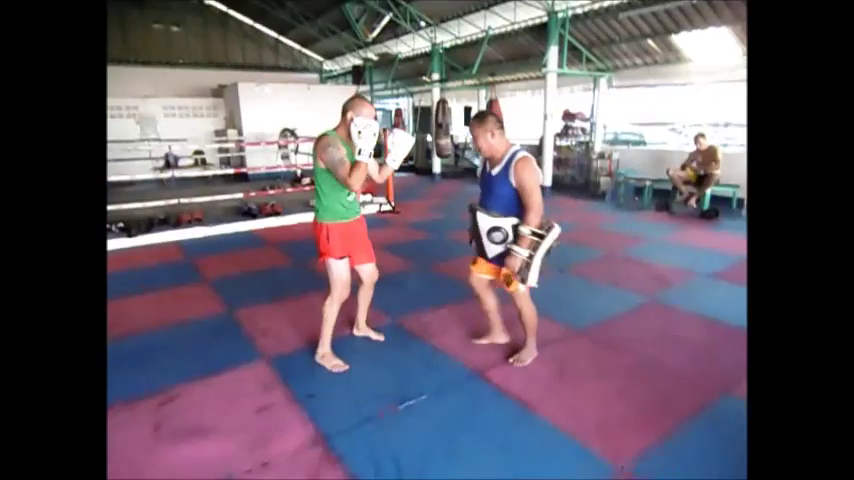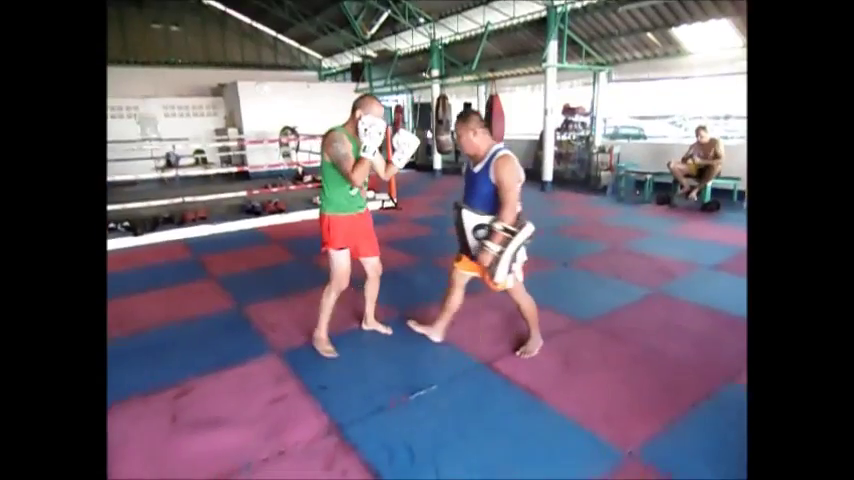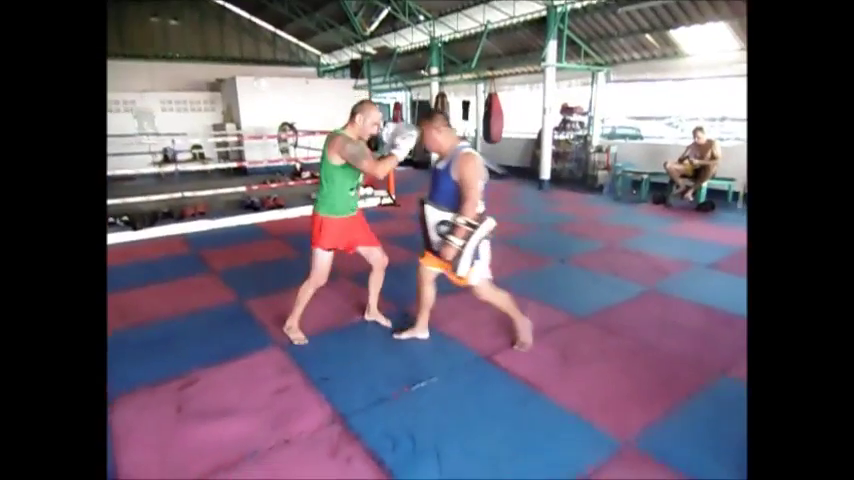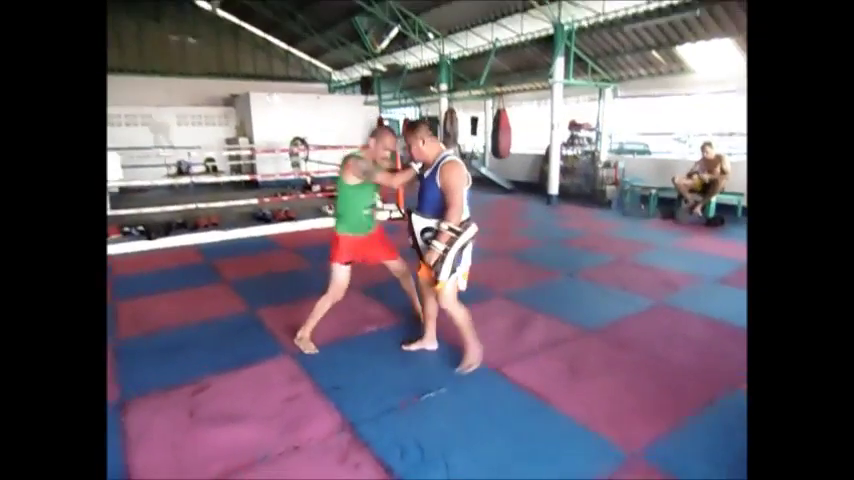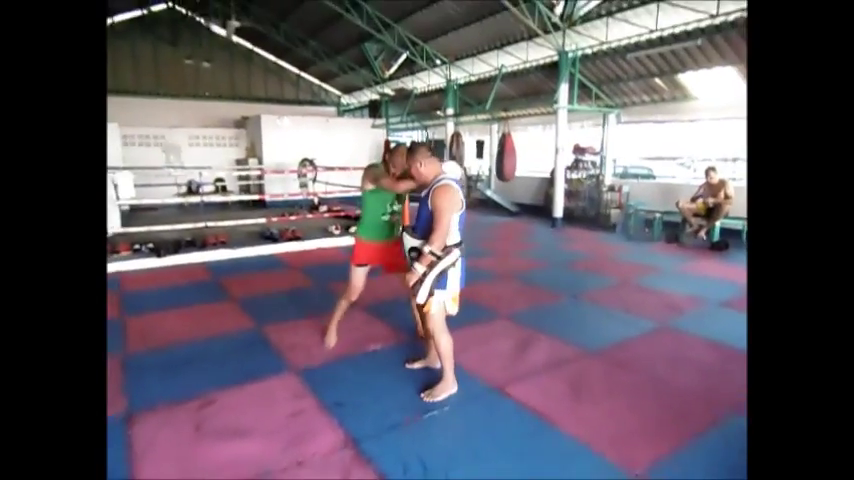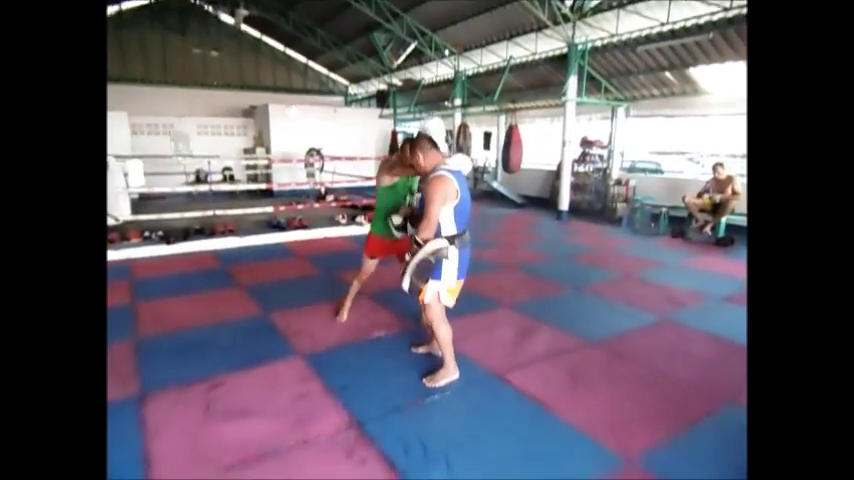
dt=0.2s
person 1, frame 1
left shoulder: (521, 164)
right shoulder: (488, 162)
left elbow: (535, 211)
left wrist: (519, 252)
left hip: (517, 242)
left knee: (519, 297)
right knee: (477, 280)
left ankle: (530, 346)
right ankle: (497, 331)
person 1, frame 2
left shoulder: (503, 162)
right shoulder: (472, 160)
left elbow: (509, 209)
left wrist: (491, 248)
left hip: (500, 240)
left knee: (516, 293)
right knee: (457, 279)
left ankle: (535, 336)
right ankle: (438, 329)
person 1, frame 3
left shoulder: (466, 159)
right shoulder: (443, 158)
left elbow: (471, 205)
left wrist: (454, 243)
left hip: (466, 236)
left knee: (483, 291)
right knee: (425, 275)
left ankle: (521, 322)
right ankle: (421, 327)
person 1, frame 4
left shoulder: (451, 167)
right shoulder: (431, 166)
left elbow: (455, 211)
left wrist: (437, 248)
right hip: (434, 242)
left knee: (446, 301)
right knee: (426, 289)
left ankle: (473, 346)
right ankle: (429, 338)
person 1, frame 5
left shoulder: (444, 190)
right shoulder: (434, 186)
left elbow: (440, 235)
left wrist: (418, 268)
right wrist: (420, 263)
left hip: (442, 267)
right hip: (433, 264)
left knee: (435, 323)
right knee: (426, 312)
left ankle: (449, 380)
right ankle: (432, 358)
person 1, frame 6
left shoulder: (437, 181)
right shoulder: (451, 174)
left elbow: (428, 226)
left wrist: (412, 254)
left hip: (444, 256)
right hip: (447, 252)
left knee: (434, 312)
right knee: (429, 303)
left ankle: (450, 367)
right ankle: (435, 344)
person 2, frame 1
left shoulder: (356, 143)
right shoulder: (328, 143)
left elbow: (379, 177)
right elbow: (355, 184)
left wrist: (396, 155)
right wrist: (366, 149)
left hip: (354, 222)
right hip: (331, 227)
left knee: (371, 276)
right knee: (341, 290)
left ankle: (360, 326)
person 2, frame 2
left shoulder: (364, 139)
right shoulder: (335, 138)
left elbow: (385, 174)
right elbow: (355, 179)
left wrist: (402, 155)
right wrist: (370, 148)
left hip: (360, 216)
right hip: (336, 218)
left knee: (375, 271)
right knee: (340, 281)
left ankle: (369, 319)
right ankle: (320, 333)
person 2, frame 3
left shoulder: (357, 143)
right shoulder: (340, 142)
left elbow: (378, 169)
right elbow: (378, 172)
left wrist: (395, 149)
right wrist: (401, 149)
left hip: (352, 215)
right hip: (329, 220)
left knee: (381, 261)
right knee: (318, 279)
left ankle: (372, 310)
right ankle: (292, 322)
person 2, frame 4
left shoulder: (371, 163)
right shoulder: (355, 163)
right elbow: (393, 181)
right wrist: (417, 165)
left hip: (372, 232)
right hip: (347, 237)
left knee: (403, 271)
right knee: (335, 294)
left ankle: (420, 311)
right ankle: (303, 334)
person 2, frame 5
left shoulder: (400, 178)
right shoulder: (373, 172)
right elbow: (397, 187)
left hip: (392, 242)
right hip: (367, 244)
right knee: (352, 294)
right ankle: (333, 325)
person 2, frame 6
left shoulder: (413, 173)
right shoulder: (388, 167)
right elbow: (408, 171)
left hip: (404, 234)
right hip: (381, 235)
right knee: (364, 275)
right ankle: (346, 303)
